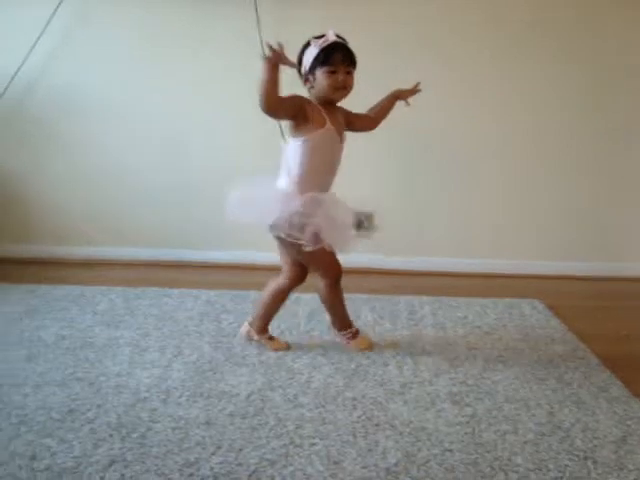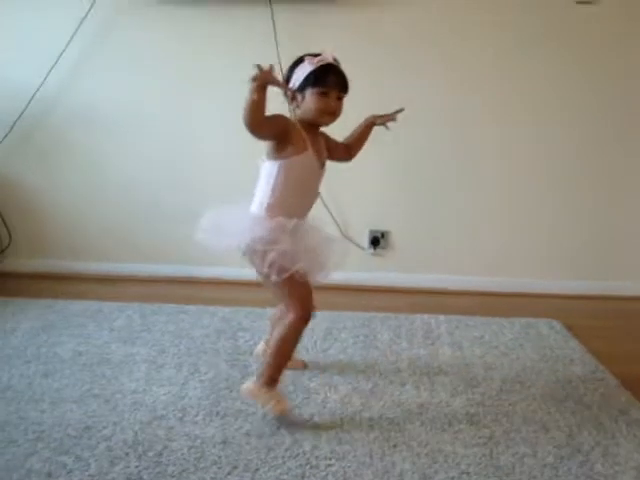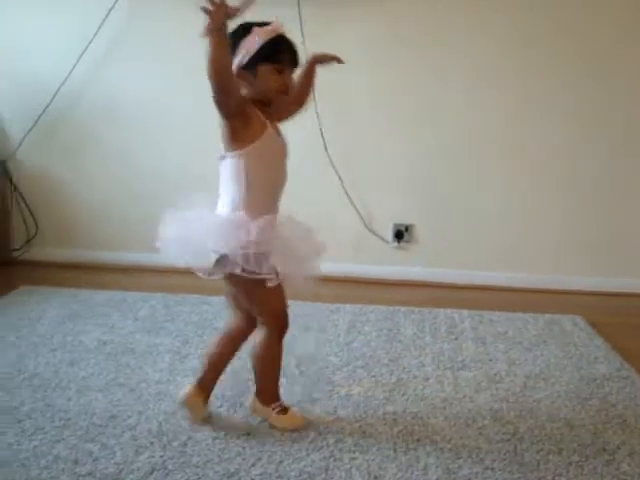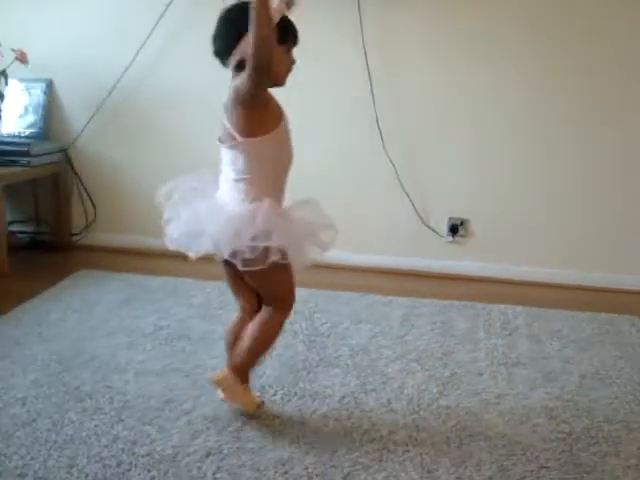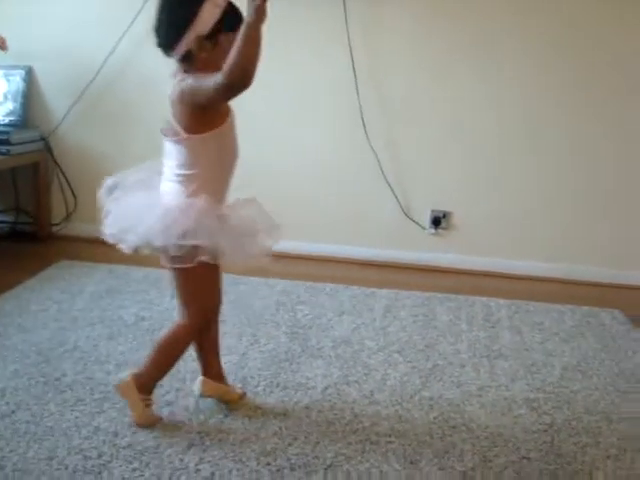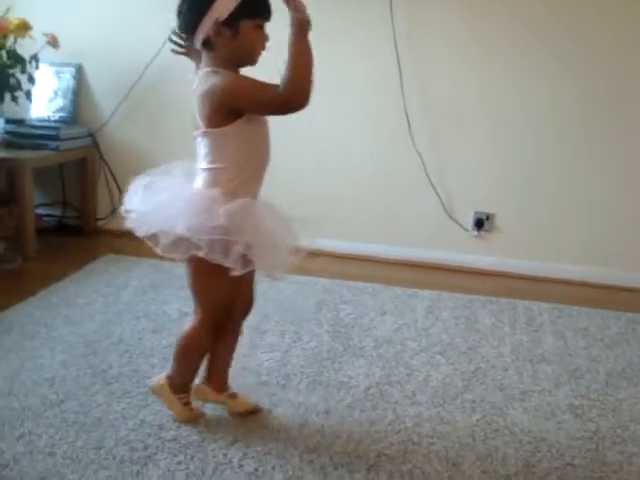
dt=0.4s
person 1, frame 1
left shoulder: (337, 114)
right shoulder: (302, 108)
left elbow: (368, 121)
right elbow: (269, 105)
left wrist: (395, 95)
right wrist: (272, 67)
left hip: (304, 208)
right hip: (293, 210)
left knee: (293, 275)
right knee: (330, 272)
left ankle: (256, 328)
right ankle: (346, 330)
person 1, frame 2
left shoulder: (319, 140)
right shoulder: (284, 128)
left elbow: (346, 151)
right elbow: (254, 125)
left wrist: (370, 122)
right wrist: (260, 86)
left hip: (287, 234)
right hip: (266, 236)
left knee: (296, 300)
right knee: (301, 308)
left ankle: (270, 347)
right ankle: (263, 382)
person 1, frame 3
left shoulder: (265, 115)
right shoulder: (238, 112)
left elbow: (294, 102)
right elbow: (219, 79)
left wrist: (311, 66)
left hip: (251, 236)
right hip: (240, 240)
left knee: (248, 320)
right knee: (275, 321)
left ankle: (200, 389)
right ankle: (268, 400)
person 1, frame 4
left shoulder: (246, 94)
right shoulder: (248, 96)
left elbow: (259, 61)
right elbow: (260, 59)
left hip: (233, 219)
right hip: (253, 225)
left knee: (250, 307)
right knee: (280, 304)
left ankle: (236, 382)
right ankle: (236, 373)
person 1, frame 5
left shoulder: (186, 83)
right shoulder: (196, 91)
right elbow: (237, 76)
left hip: (181, 212)
right hip: (190, 221)
left knee: (206, 308)
right knee: (195, 317)
left ankle: (213, 378)
right ankle: (140, 384)
person 1, frame 6
left shoulder: (218, 78)
right shoulder: (223, 86)
right elbow: (294, 97)
left wrist: (201, 57)
left hip: (229, 215)
right hip: (211, 219)
left knee: (239, 307)
right knee: (211, 315)
left ankle: (216, 385)
right ankle: (176, 385)
